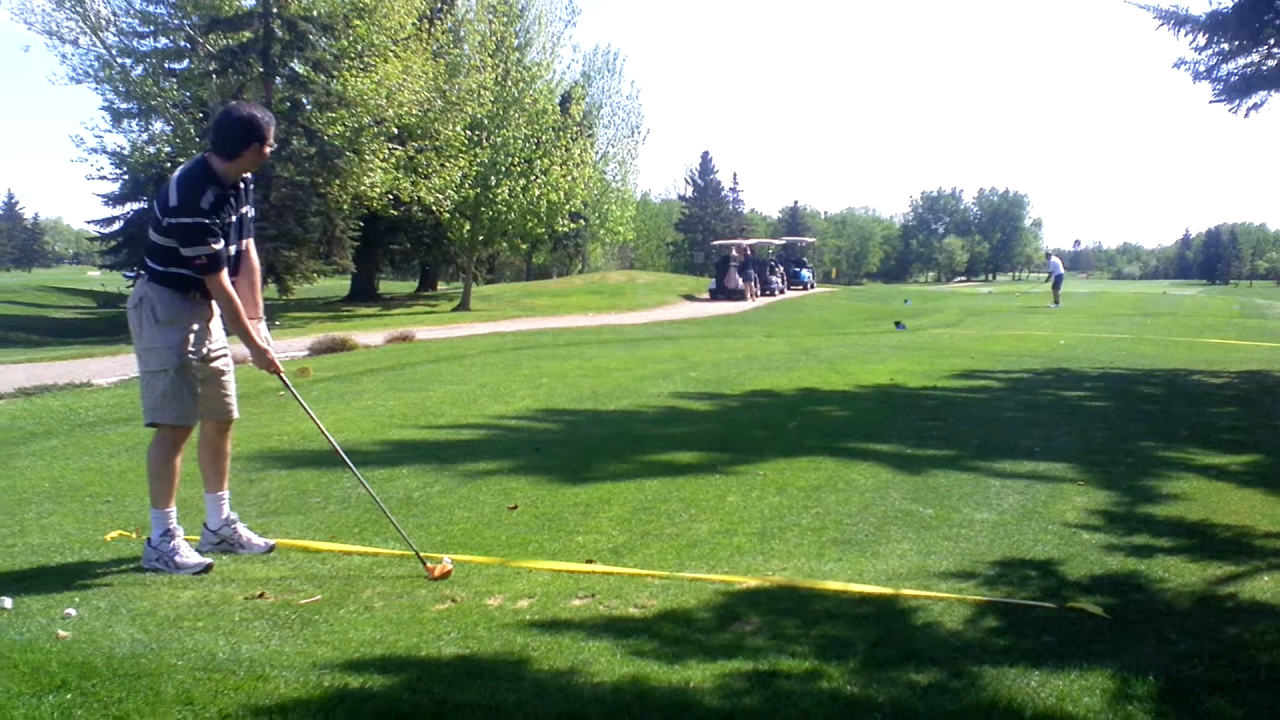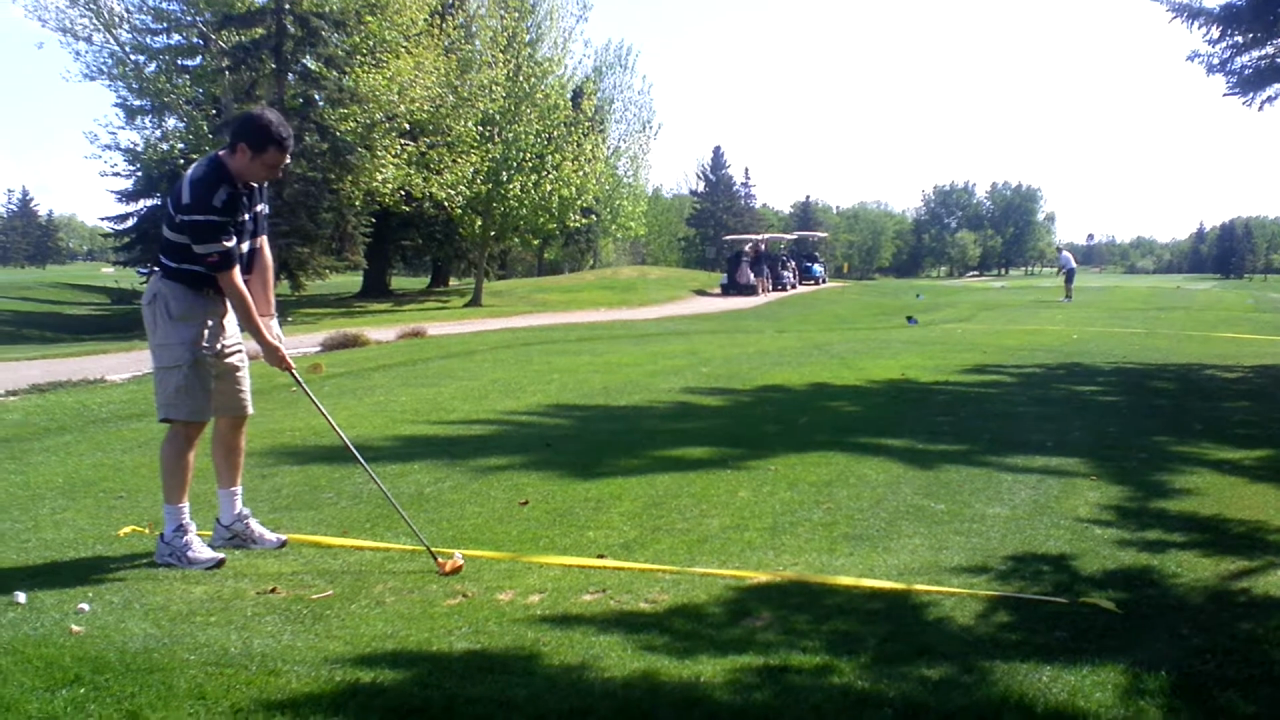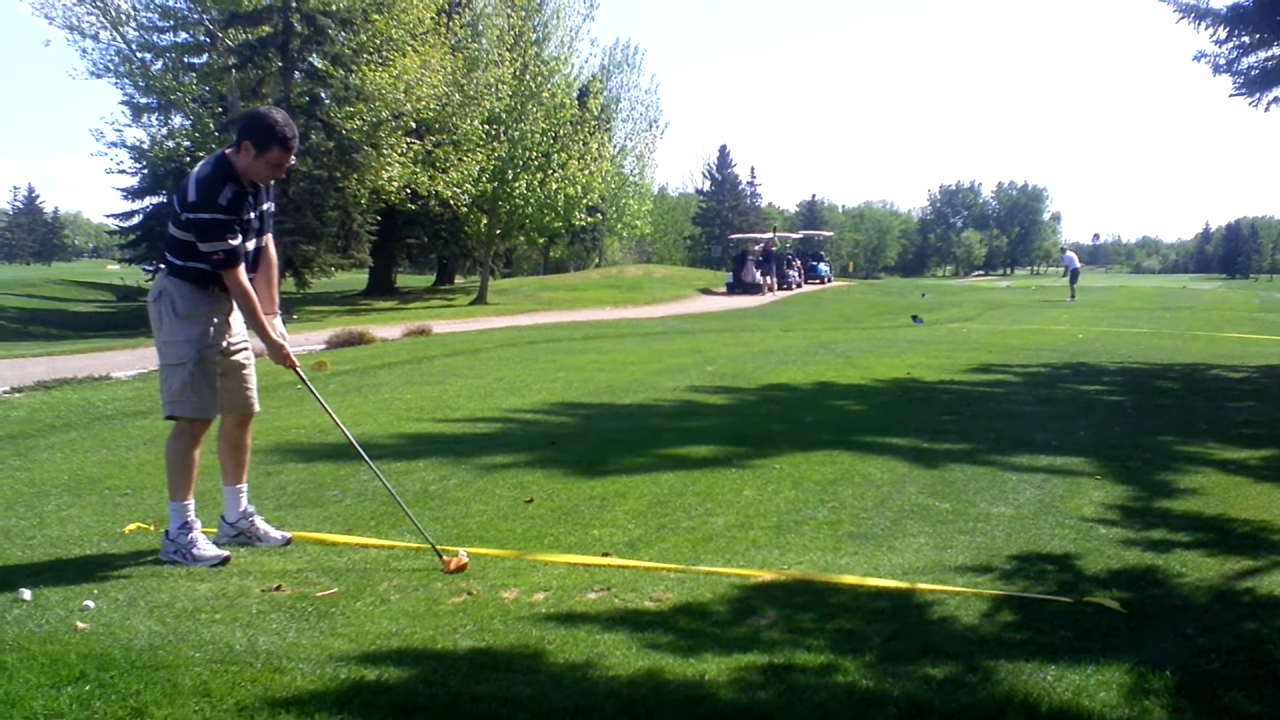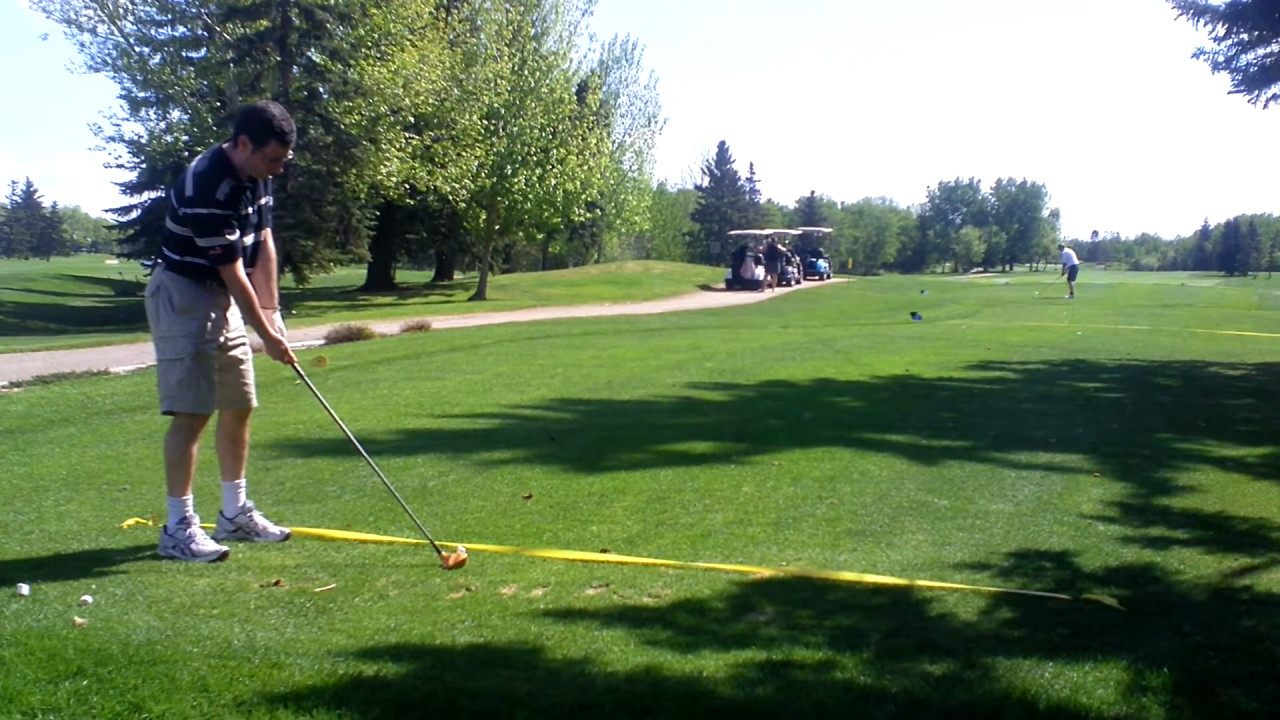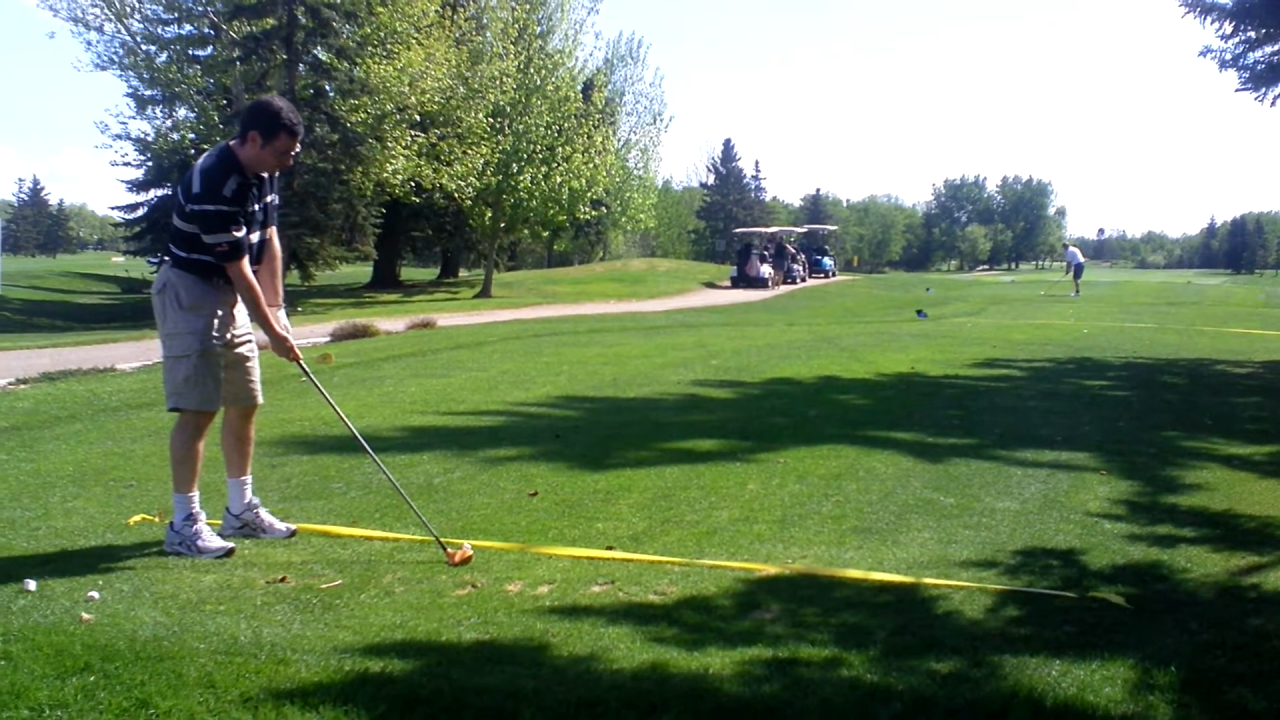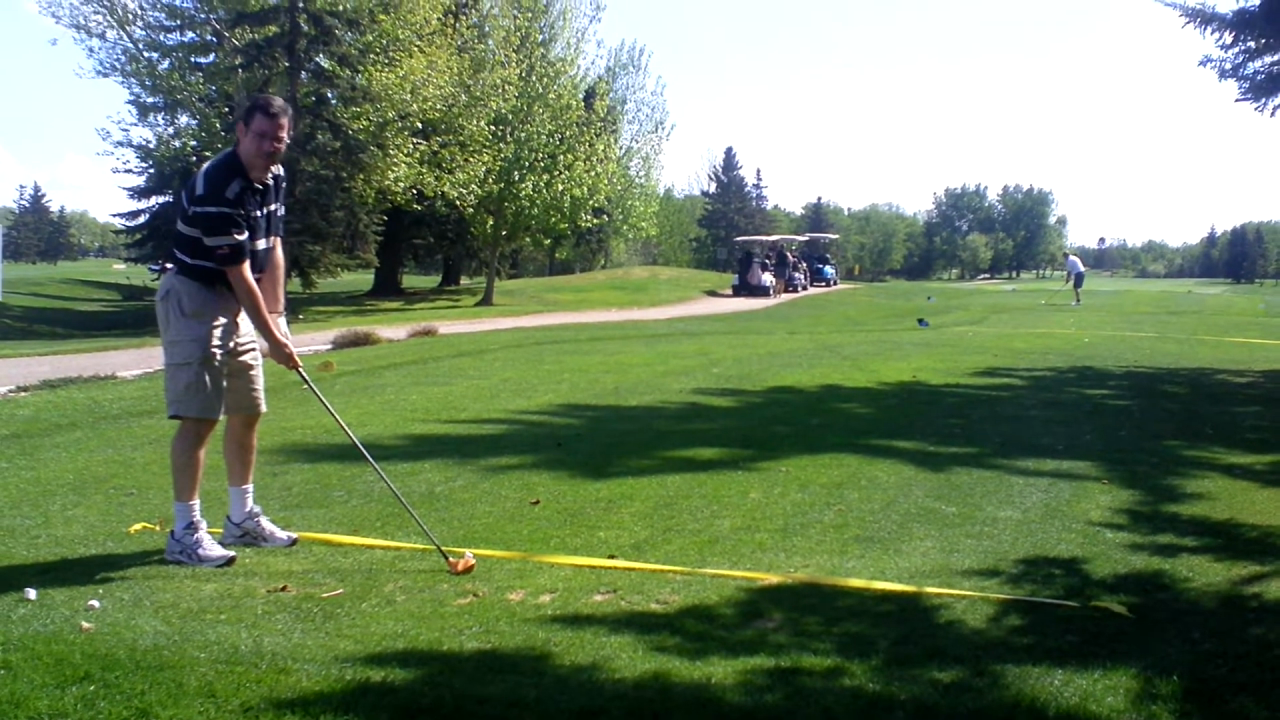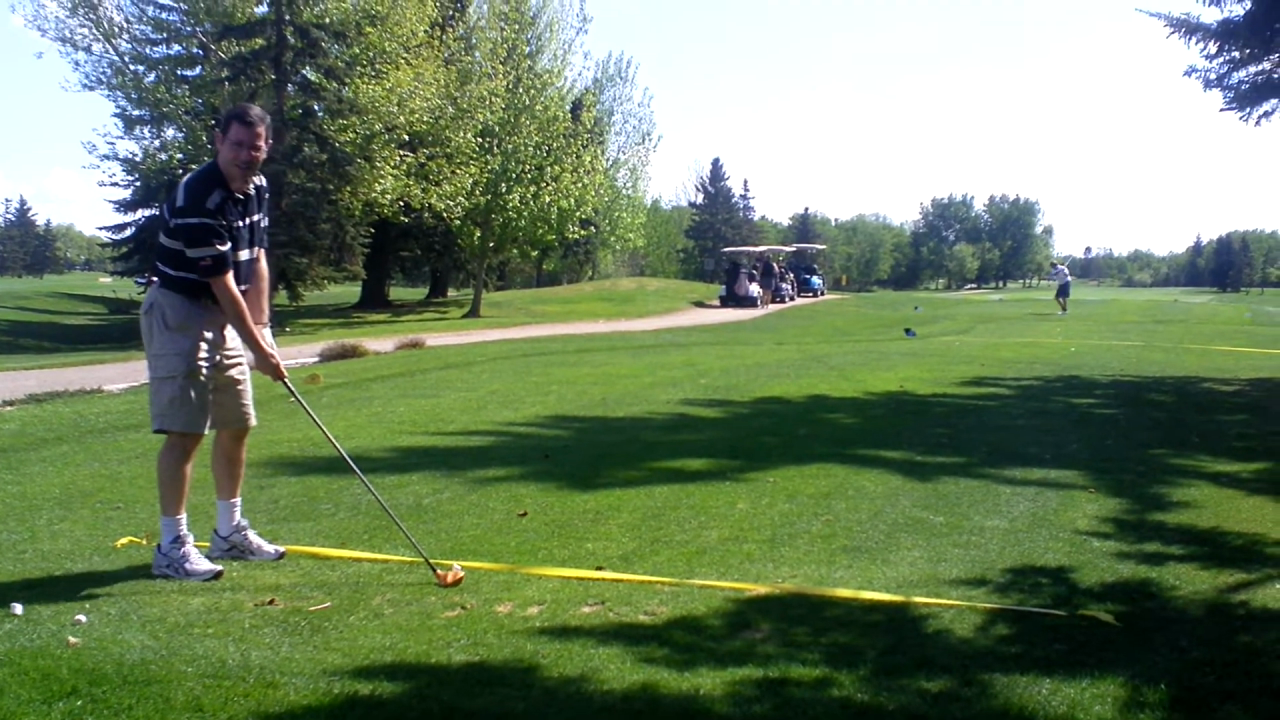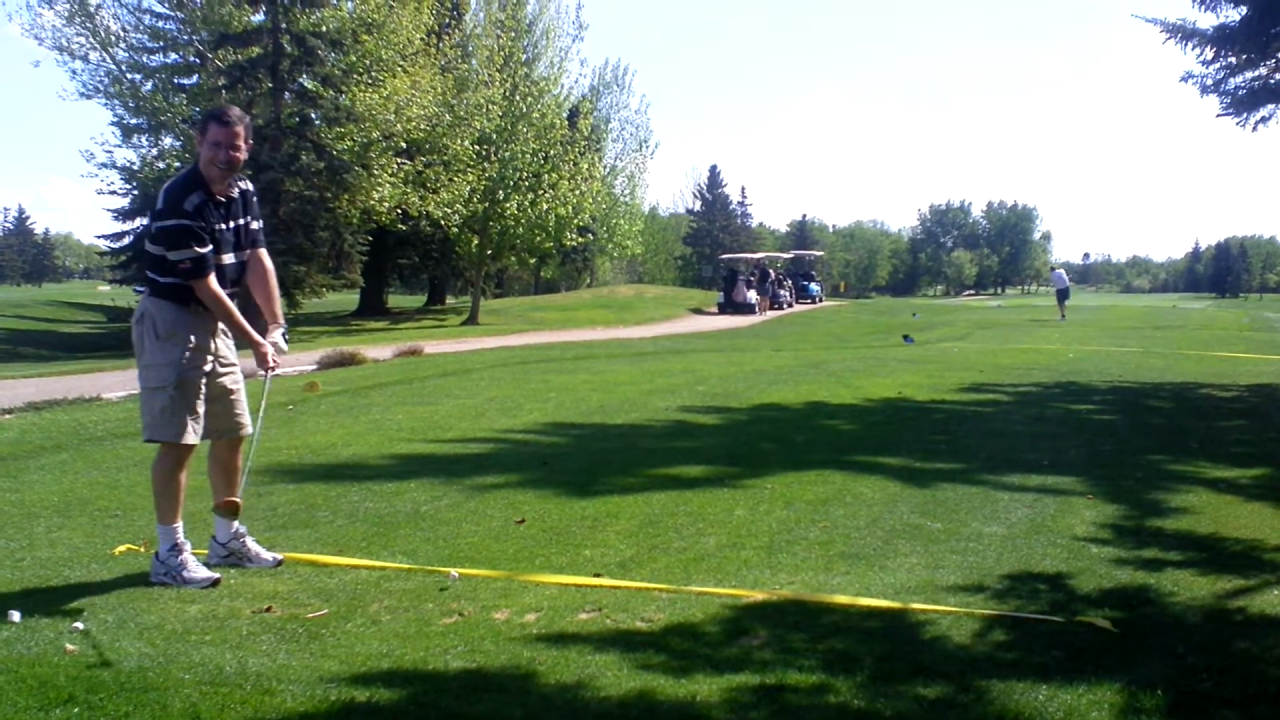
dt=0.4s
person 1, frame 1
left shoulder: (238, 183)
right shoulder: (192, 197)
left elbow: (245, 253)
right elbow: (219, 281)
left wrist: (257, 322)
right wrist: (253, 344)
left hip: (204, 306)
right hip: (166, 308)
left knee: (220, 419)
right knee: (175, 423)
left ankle: (219, 525)
right ankle: (162, 539)
person 1, frame 2
left shoulder: (251, 182)
right shoulder: (204, 195)
left elbow: (259, 251)
right elbow: (231, 279)
left wrist: (269, 318)
right wrist: (264, 341)
left hip: (218, 303)
right hip: (180, 304)
left knee: (233, 413)
right knee: (188, 420)
left ankle: (232, 519)
right ankle: (175, 533)
person 1, frame 3
left shoulder: (258, 179)
right shoulder: (210, 192)
left elbow: (265, 248)
right elbow: (237, 277)
left wrist: (273, 317)
right wrist: (269, 338)
left hip: (225, 302)
right hip: (186, 302)
left knee: (240, 412)
right knee: (194, 417)
left ankle: (237, 517)
right ankle: (180, 531)
person 1, frame 4
left shoulder: (256, 174)
right shoulder: (206, 187)
left elbow: (263, 243)
right elbow: (234, 272)
left wrist: (272, 311)
right wrist: (267, 334)
left hip: (222, 296)
right hip: (183, 296)
left knee: (238, 407)
right knee: (192, 412)
left ankle: (235, 512)
right ankle: (178, 526)
person 1, frame 5
left shoulder: (263, 173)
right shoulder: (214, 184)
left elbow: (268, 242)
right elbow: (240, 269)
left wrist: (277, 310)
right wrist: (273, 332)
left hip: (229, 294)
right hip: (190, 293)
left knee: (244, 403)
right knee: (197, 408)
left ankle: (242, 509)
right ankle: (185, 523)
person 1, frame 6
left shoulder: (273, 177)
right shoulder: (217, 187)
left elbow: (272, 251)
right elbow: (240, 273)
left wrist: (278, 318)
right wrist: (272, 337)
left hip: (234, 302)
right hip: (194, 300)
left knee: (246, 412)
right knee: (199, 416)
left ankle: (242, 518)
right ankle: (186, 531)
person 1, frame 7
left shoulder: (256, 188)
right shoulder: (197, 198)
left elbow: (256, 262)
right elbow: (224, 285)
left wrist: (262, 329)
right wrist: (258, 348)
left hip: (221, 315)
right hip: (179, 313)
left knee: (235, 426)
right knee: (185, 430)
left ankle: (230, 531)
right ankle: (172, 546)
person 1, frame 8
left shoulder: (242, 192)
right shoulder: (179, 202)
left elbow: (257, 259)
right elbow: (206, 286)
left wrist: (275, 326)
right wrist: (253, 339)
left hip: (215, 322)
right hip: (170, 321)
left knee: (231, 434)
right knee: (176, 439)
left ankle: (228, 539)
right ankle: (170, 553)
